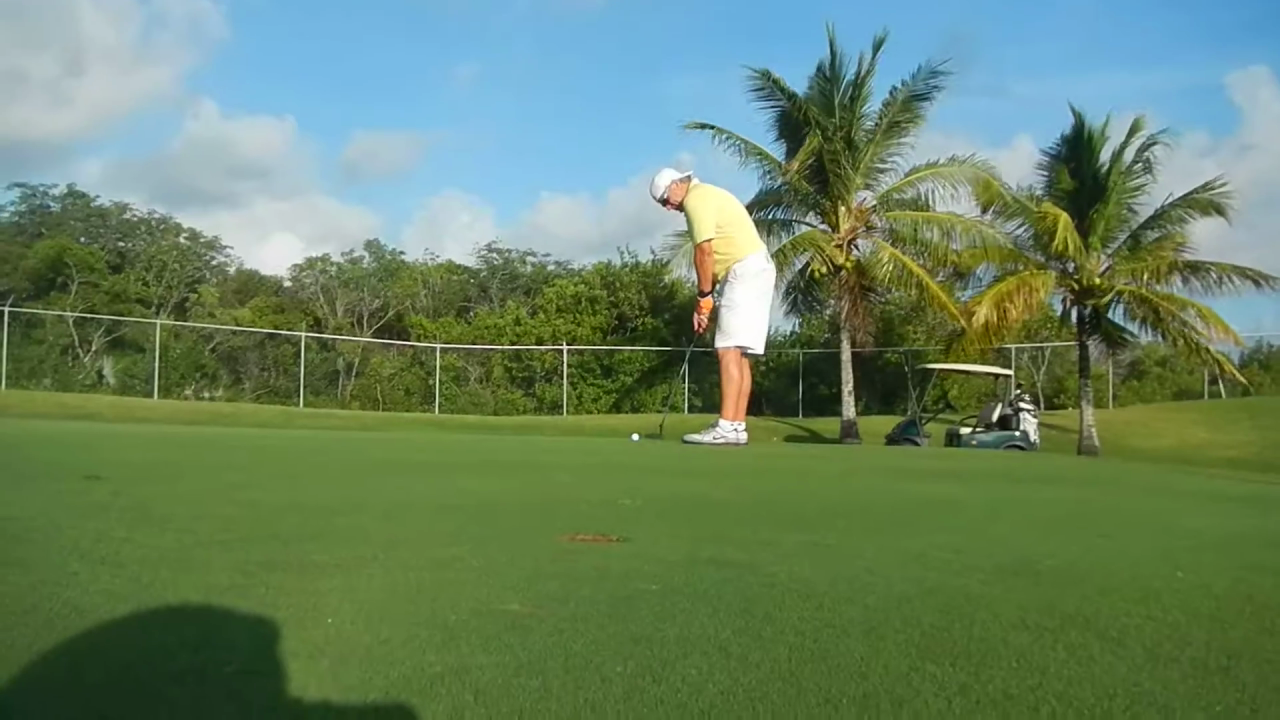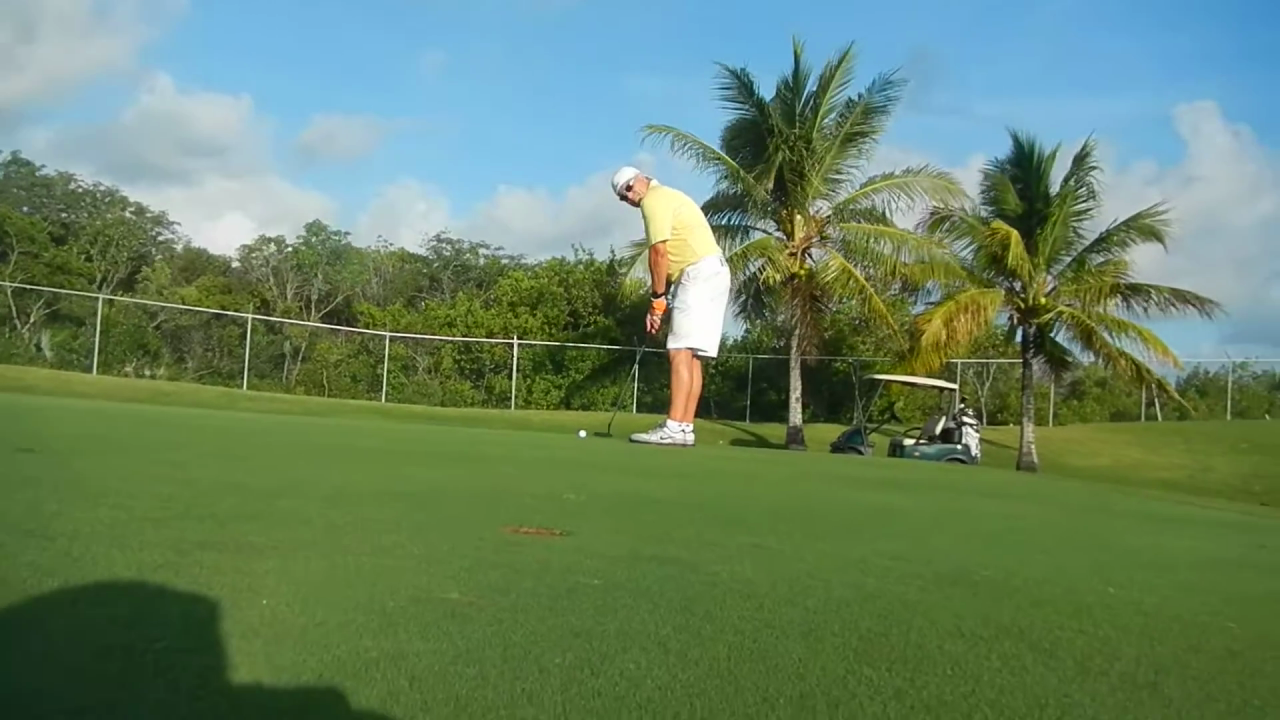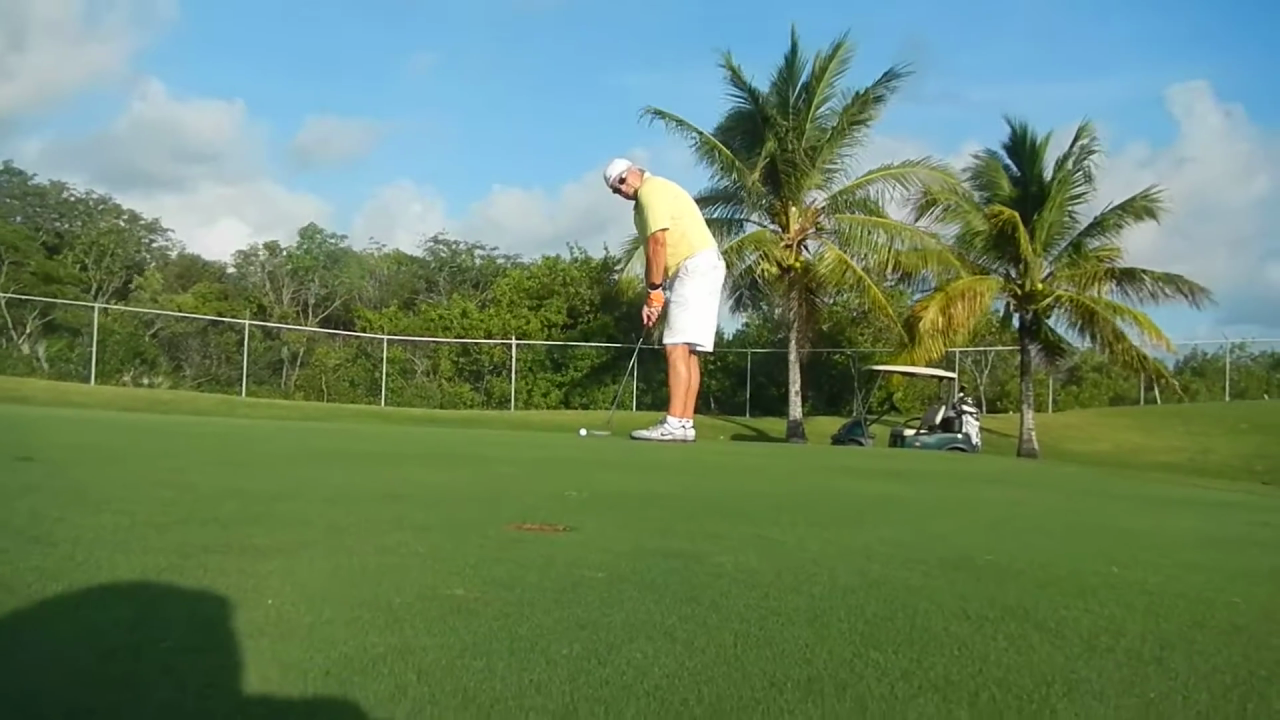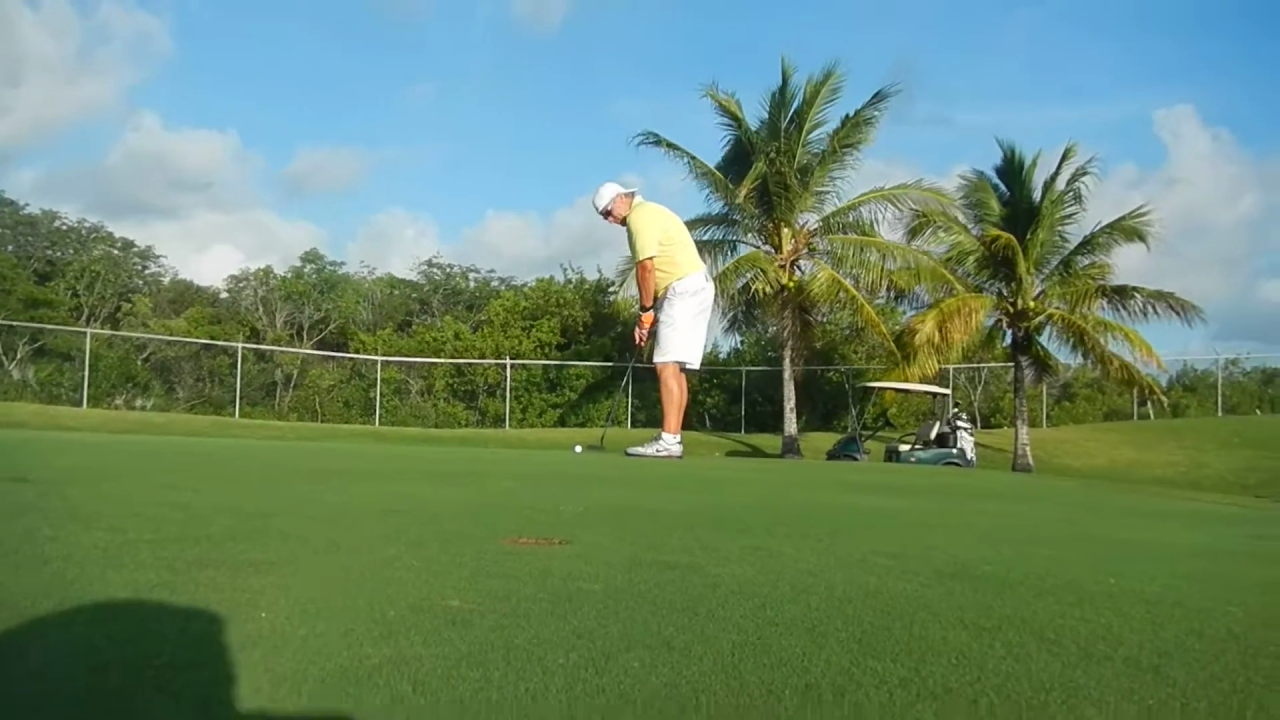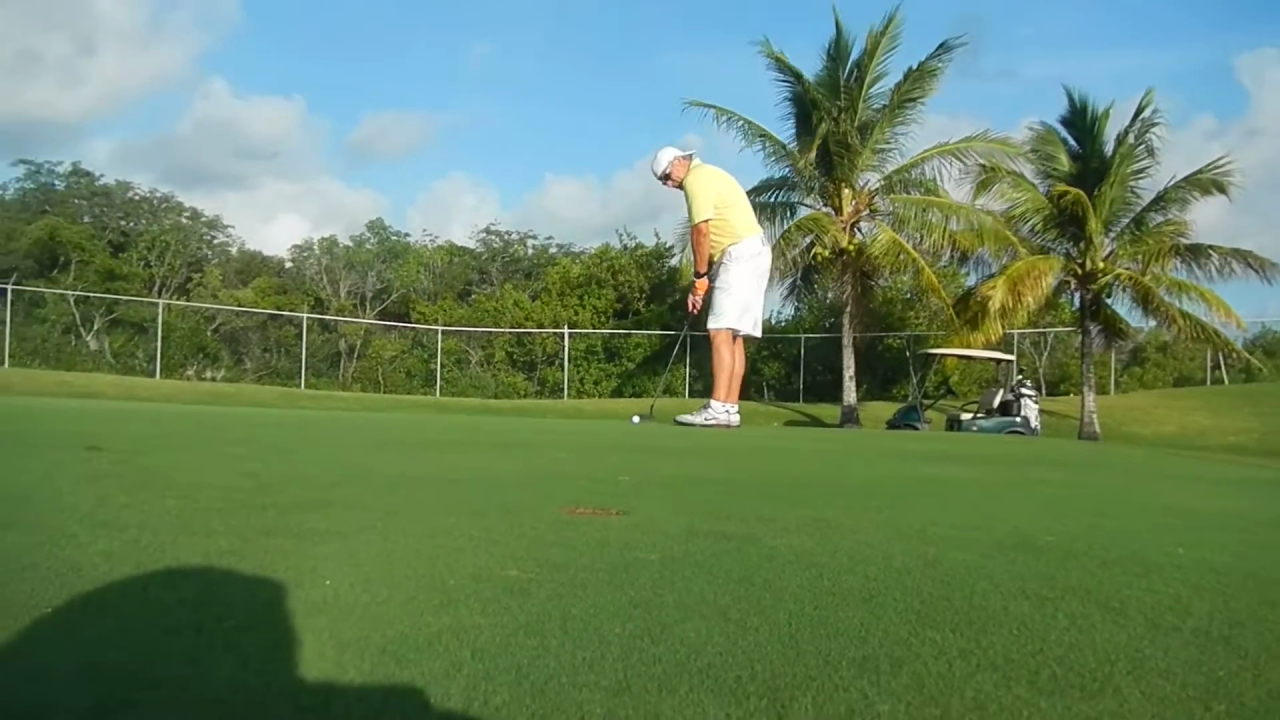
dt=0.5s
person 1, frame 1
left shoulder: (696, 198)
right shoulder: (703, 199)
left elbow: (704, 252)
right elbow: (711, 255)
left wrist: (704, 297)
right wrist: (705, 300)
left hip: (746, 271)
right hip: (752, 272)
left knee: (729, 350)
right knee: (739, 352)
left ankle: (726, 427)
right ankle: (737, 426)
person 1, frame 2
left shoulder: (655, 199)
right shoulder: (663, 201)
left elbow: (658, 253)
right elbow: (667, 259)
left wrist: (657, 299)
right wrist: (659, 301)
left hip: (700, 274)
right hip: (709, 275)
left knee: (680, 351)
right knee: (692, 355)
left ankle: (674, 427)
right ankle: (684, 427)
person 1, frame 3
left shoulder: (651, 189)
right shoulder: (640, 208)
left elbow: (658, 242)
right elbow: (652, 254)
left wrist: (654, 290)
right wrist: (652, 297)
left hip: (697, 267)
right hip: (692, 271)
left knee: (678, 346)
right knee: (686, 349)
left ankle: (674, 424)
right ankle: (685, 423)
person 1, frame 4
left shoulder: (641, 215)
right shoulder: (644, 216)
left elbow: (646, 269)
right elbow: (653, 271)
left wrist: (645, 312)
right wrist: (648, 314)
left hip: (685, 289)
right hip: (688, 290)
left knee: (667, 365)
right knee: (674, 366)
left ankle: (668, 440)
right ankle: (673, 438)
person 1, frame 5
left shoulder: (696, 177)
right shoulder: (704, 177)
left elbow: (701, 232)
right elbow: (711, 233)
left wrist: (699, 278)
right wrist: (702, 280)
left hip: (741, 254)
right hip: (746, 254)
left knee: (721, 331)
right knee: (733, 333)
left ankle: (718, 408)
right ankle: (730, 408)
